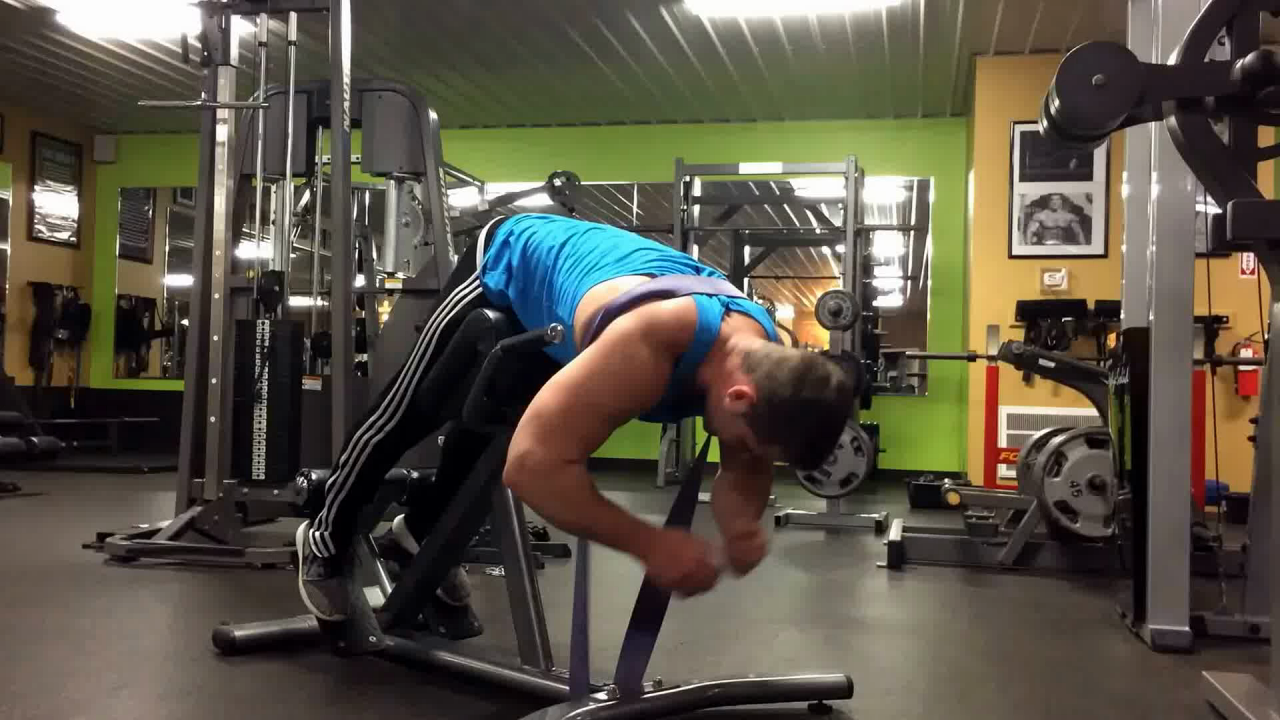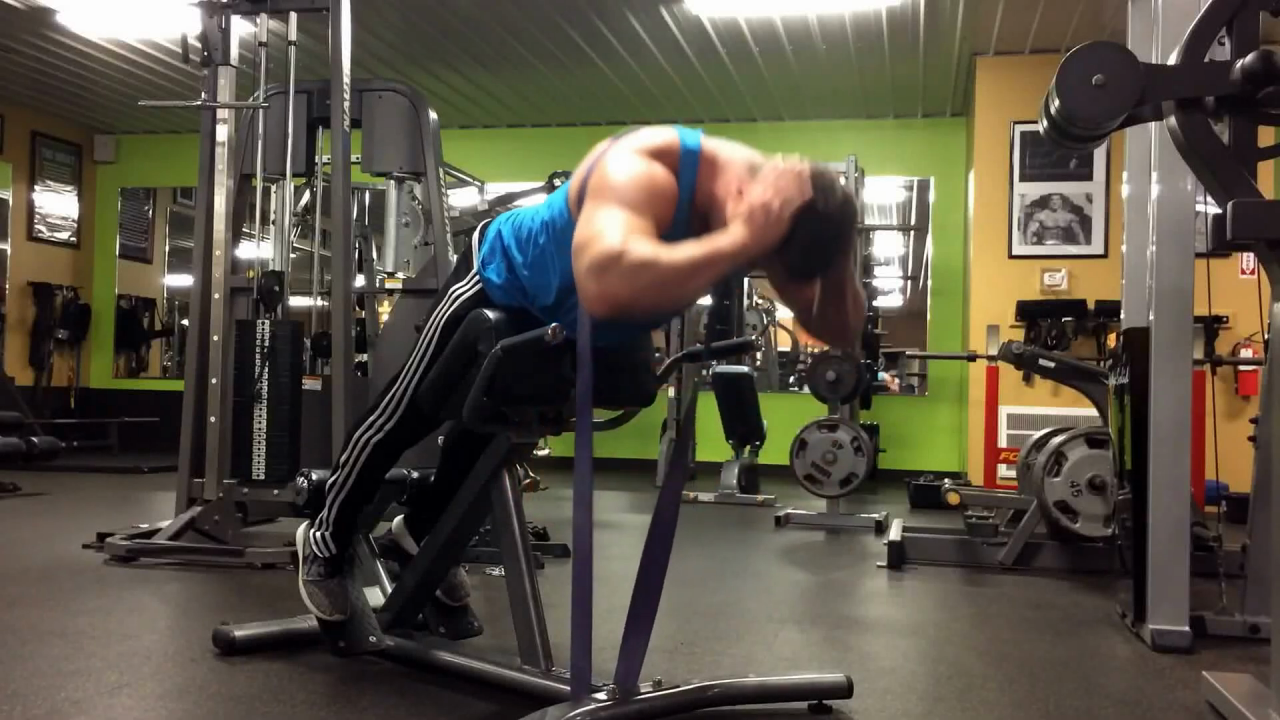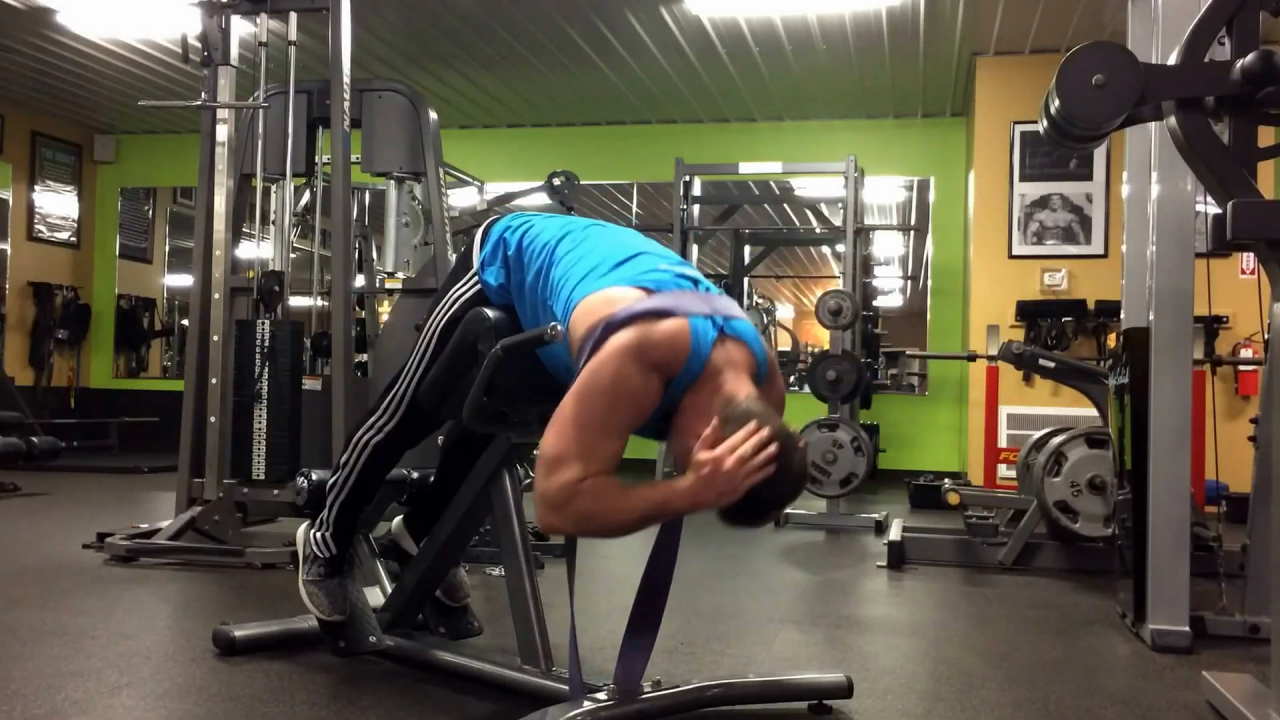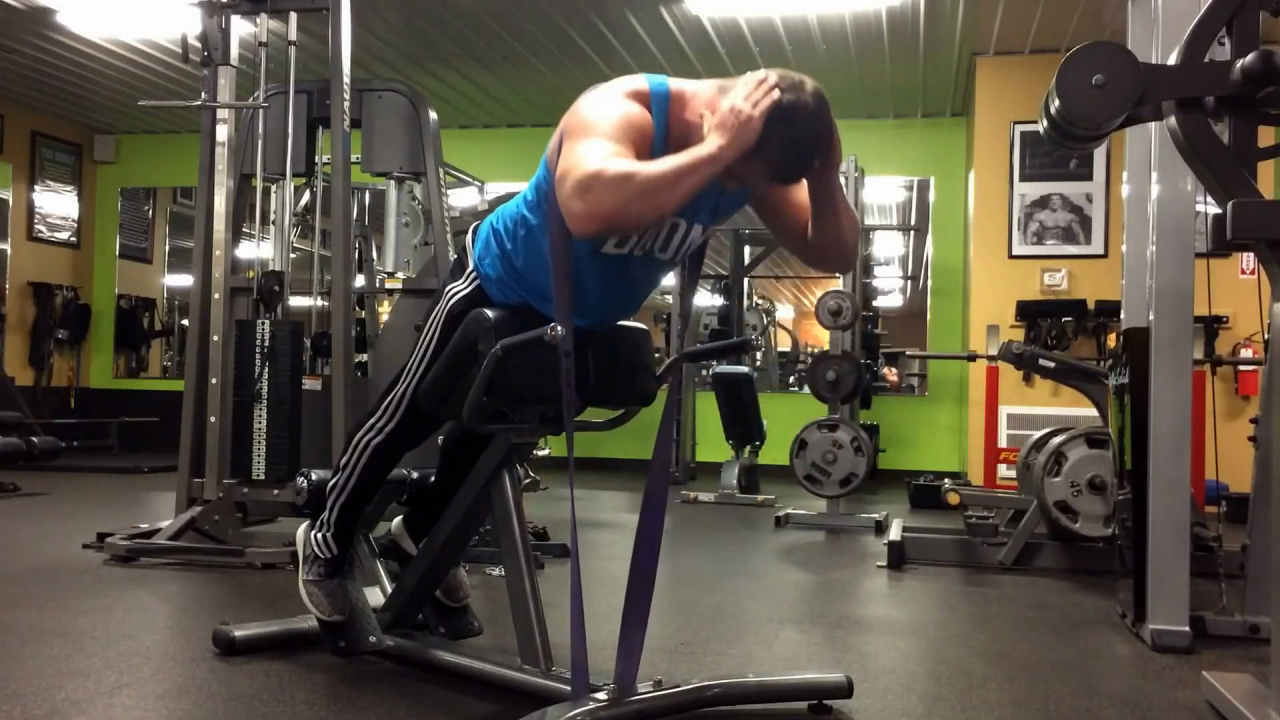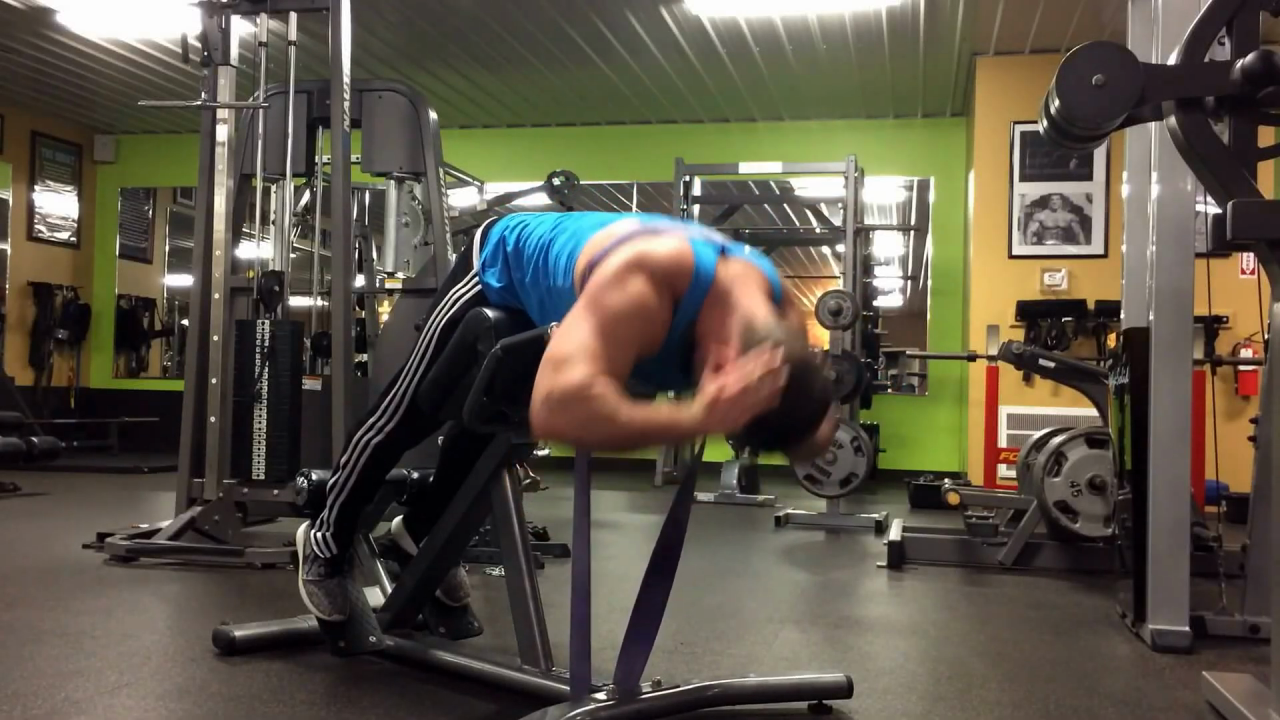
dt=1s
person 1, frame 1
left shoulder: (774, 361)
right shoulder: (646, 343)
left elbow: (747, 468)
right elbow: (527, 466)
left wrist: (742, 522)
right wrist: (652, 546)
left hip: (572, 260)
right hip: (509, 266)
right knee: (407, 418)
left ankle: (422, 530)
right ankle: (326, 541)
person 1, frame 2
left shoulder: (768, 202)
right shoulder: (644, 168)
left elbow: (839, 333)
right elbow: (606, 286)
left wrist: (833, 243)
right wrist: (739, 242)
right hip: (505, 284)
right knee: (406, 420)
left ankle: (422, 530)
right ankle: (326, 542)
person 1, frame 3
left shoulder: (761, 380)
right shoulder: (642, 350)
right elbow: (558, 501)
right wrist: (693, 491)
right hip: (508, 264)
right knee: (407, 419)
left ankle: (422, 531)
right ankle: (326, 545)
person 1, frame 4
left shoulder: (746, 152)
right shoulder: (620, 111)
left elbow: (833, 257)
right elbow: (590, 209)
left wrist: (823, 175)
right wrist: (714, 151)
right hip: (499, 282)
right knee: (406, 421)
left ankle: (424, 532)
right ankle: (326, 544)
person 1, frame 5
left shoulder: (776, 313)
right shoulder: (646, 280)
left elbow: (807, 406)
right elbow: (555, 413)
left wrist: (809, 437)
right wrist: (698, 417)
left hip: (562, 304)
right hip: (506, 276)
right knee: (412, 417)
left ankle: (423, 531)
right ankle: (326, 543)
